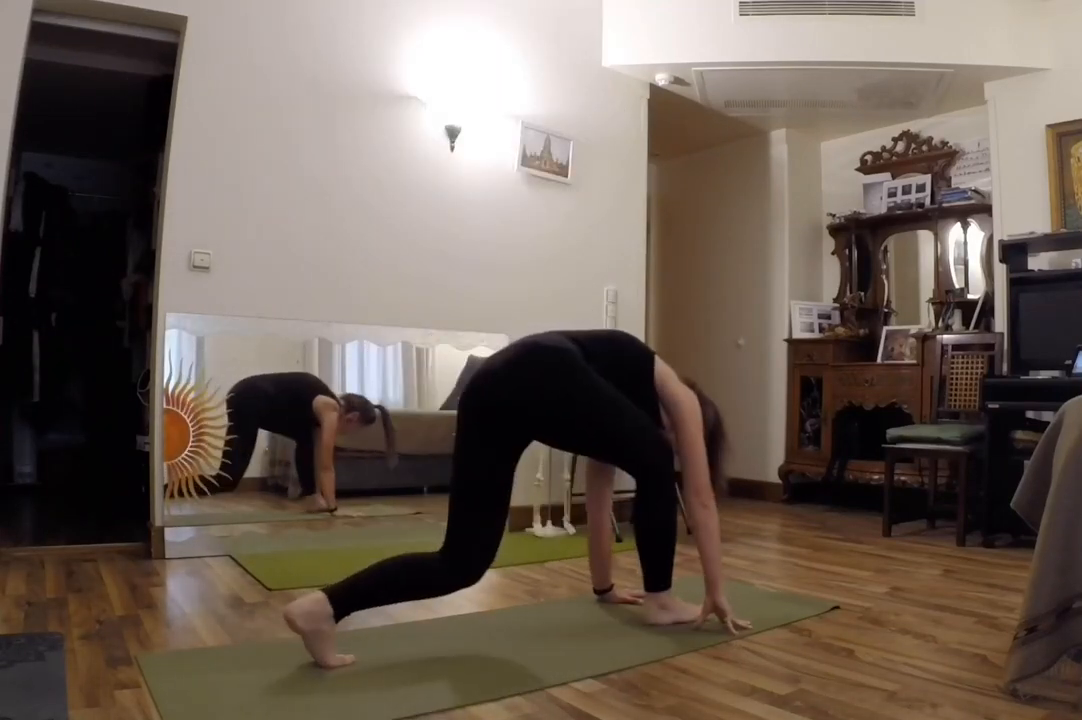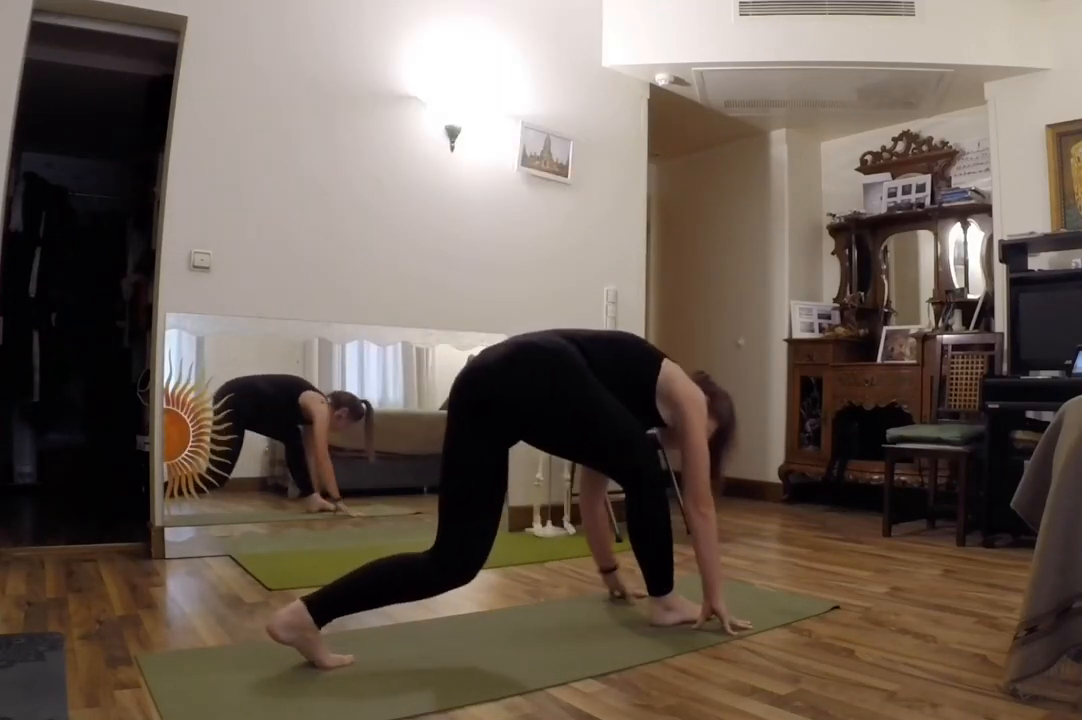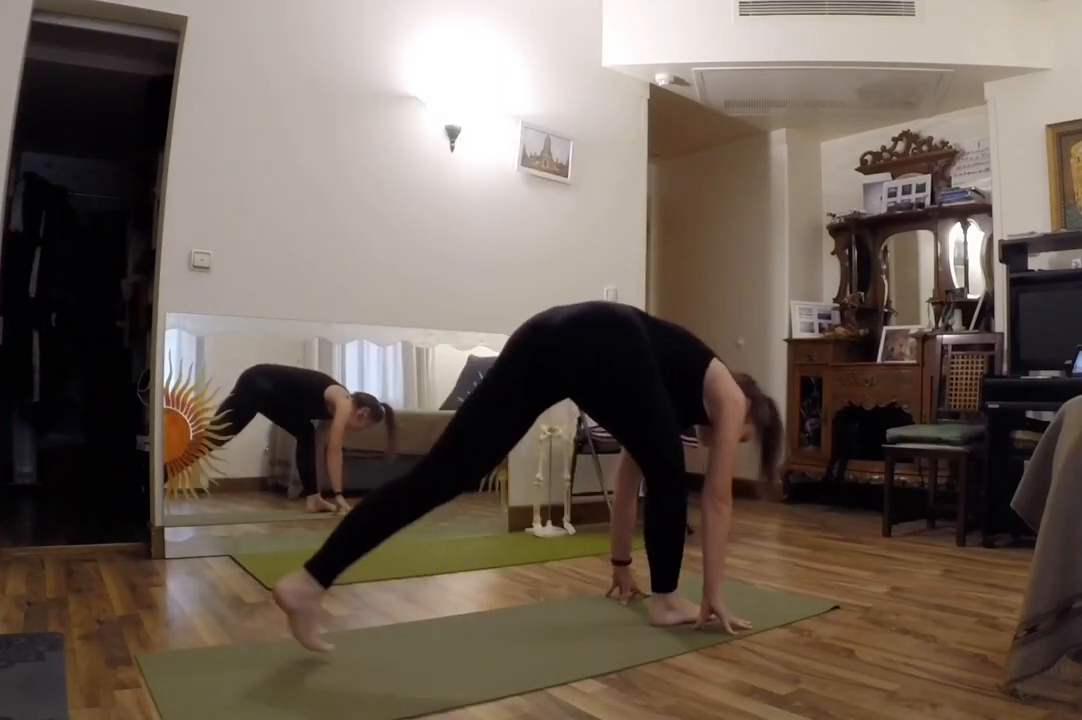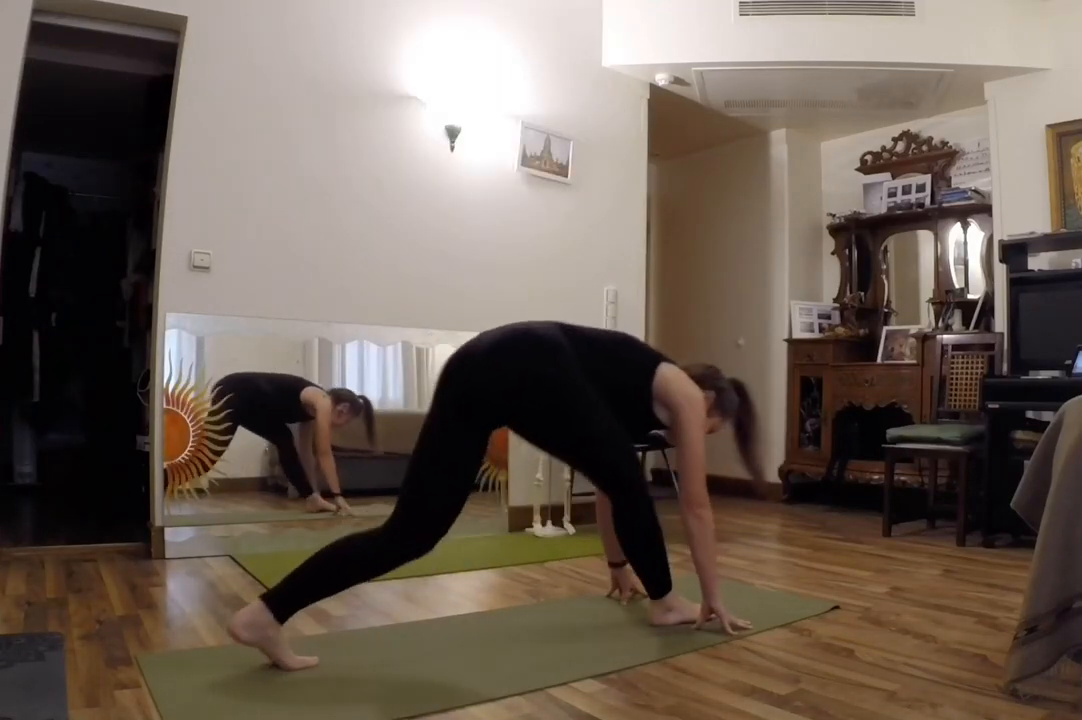
dt=0.5s
person 1, frame 1
left shoulder: (619, 426)
right shoulder: (679, 398)
left elbow: (598, 500)
right elbow: (700, 498)
left wrist: (604, 586)
right wrist: (716, 593)
left hip: (488, 386)
right hip: (547, 378)
left knee: (461, 563)
right knee: (653, 468)
left ankle: (323, 606)
right ankle: (660, 600)
person 1, frame 2
left shoulder: (643, 384)
right shoulder: (688, 396)
left elbow: (591, 492)
right elbow: (700, 504)
left wrist: (609, 571)
right wrist: (714, 598)
left hip: (481, 379)
right hip: (541, 381)
left knee: (453, 562)
right knee: (644, 475)
left ankle: (305, 615)
right ankle: (664, 602)
person 1, frame 3
left shoulder: (688, 395)
right shoulder: (729, 396)
left elbow: (628, 483)
right elbow: (717, 500)
left wrist: (620, 565)
right wrist: (714, 596)
left hip: (546, 333)
right hip: (601, 345)
left knee: (442, 473)
right knee: (668, 474)
left ankle: (309, 583)
right ankle: (666, 602)
person 1, frame 4
left shoulder: (645, 385)
right shoulder: (683, 393)
left elbow: (605, 489)
right elbow: (695, 505)
left wrist: (618, 567)
right wrist: (713, 599)
left hip: (475, 362)
right hip: (530, 369)
left knee: (411, 531)
right knee: (627, 481)
left ankle: (264, 615)
right ankle: (664, 603)
person 2, frame 1
left shoulder: (325, 406)
right shoulder: (331, 411)
left elbow: (318, 458)
right elbow: (325, 466)
left wrist: (318, 498)
right wrist: (332, 507)
left hip: (257, 401)
right hip: (246, 400)
left knee: (305, 436)
right knee: (229, 478)
left ankle: (312, 499)
person 2, frame 2
left shoulder: (314, 407)
right shoulder: (320, 407)
left elbow: (309, 453)
right elbow: (322, 457)
left wrist: (313, 496)
right wrist: (337, 500)
right hip: (234, 400)
left knee: (292, 437)
right knee: (220, 474)
left ankle: (310, 499)
person 2, frame 3
left shoulder: (333, 406)
right shoulder: (344, 403)
left elbow: (318, 442)
right elbow: (333, 450)
left wrist: (315, 495)
right wrist: (338, 495)
left hip: (268, 392)
right hip: (255, 384)
left knee: (306, 434)
right knee: (215, 437)
left ankle: (313, 499)
person 2, frame 4
left shoulder: (312, 407)
right shoulder: (323, 402)
left elbow: (306, 450)
right elbow: (324, 453)
left wrist: (313, 496)
right wrist: (337, 496)
left hip: (245, 399)
right hip: (233, 392)
left knee: (283, 439)
left ankle: (311, 499)
